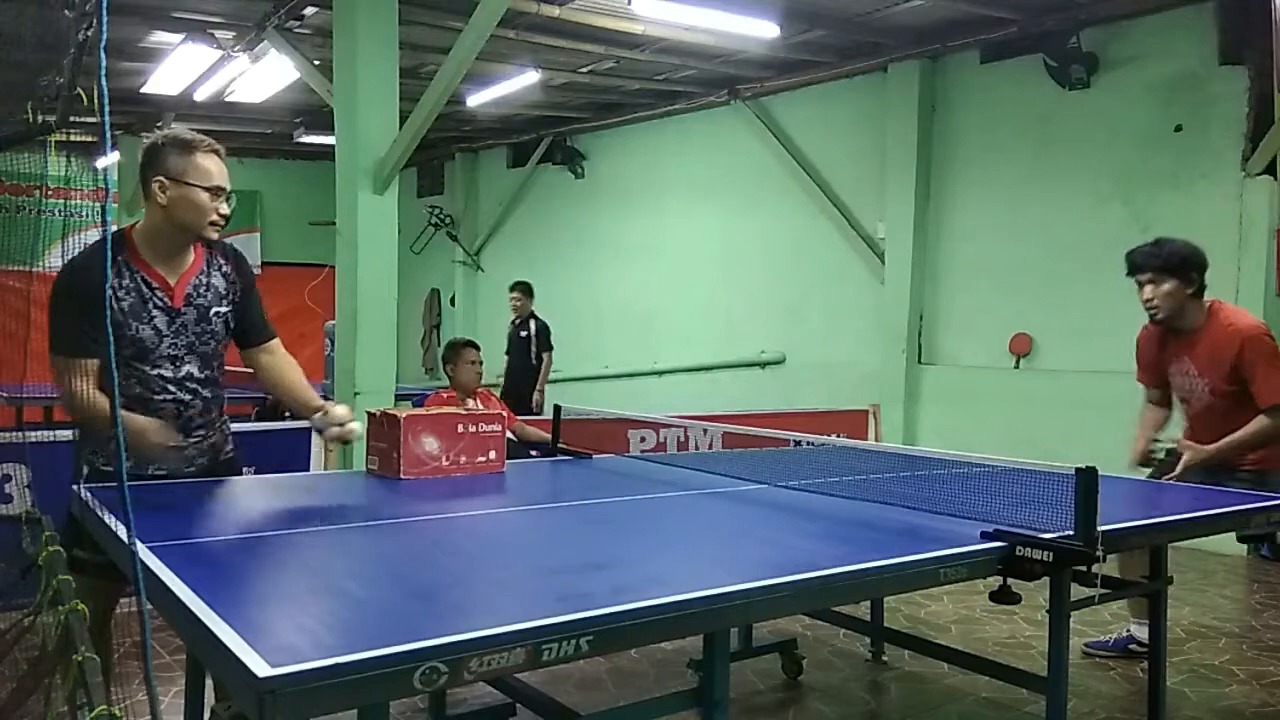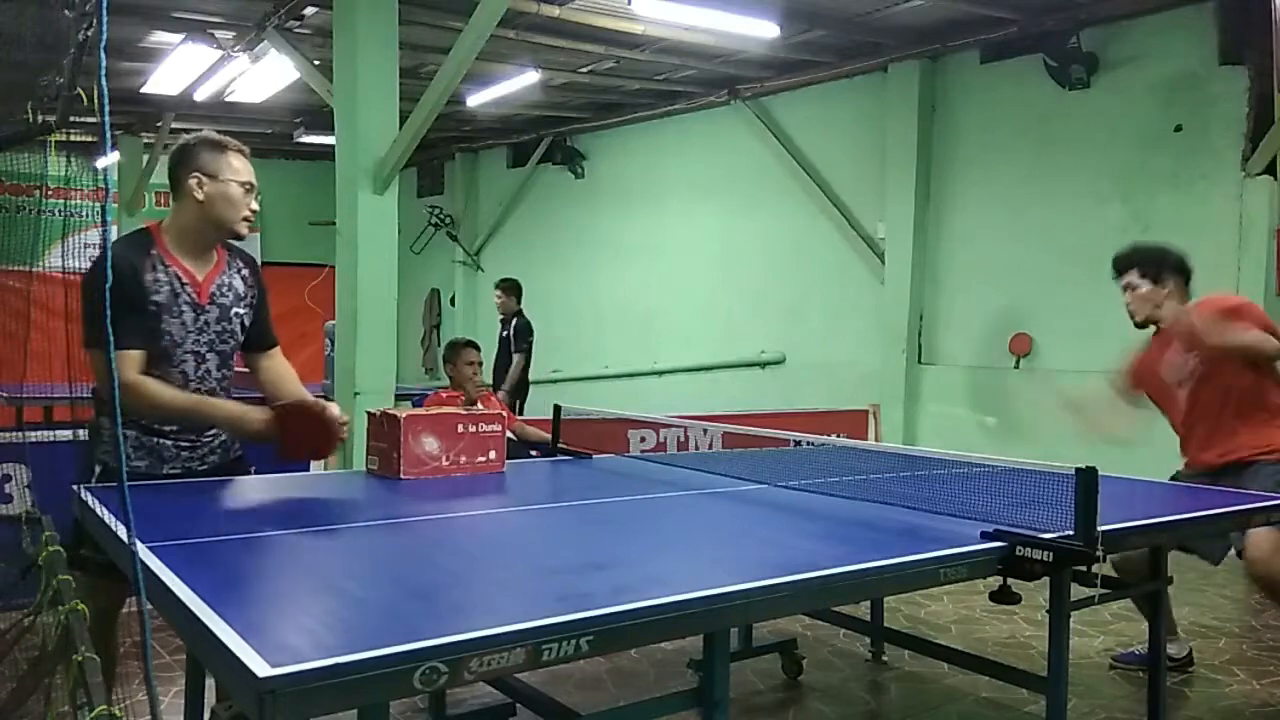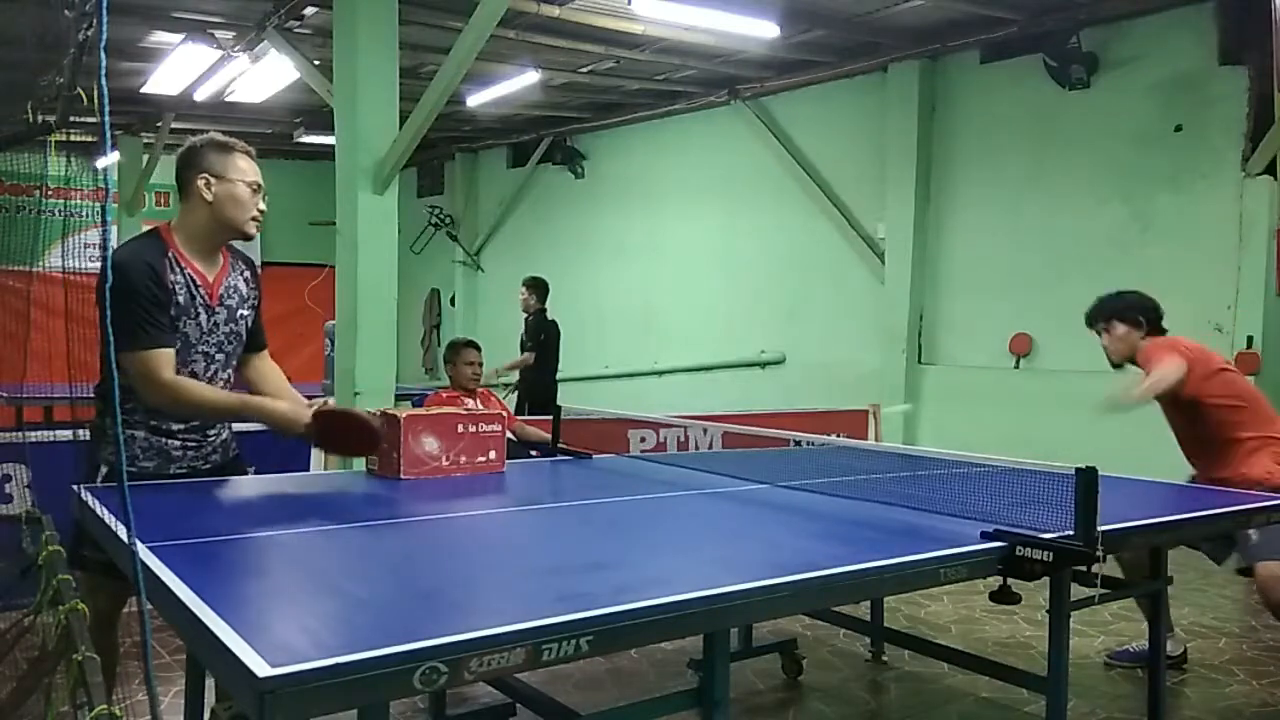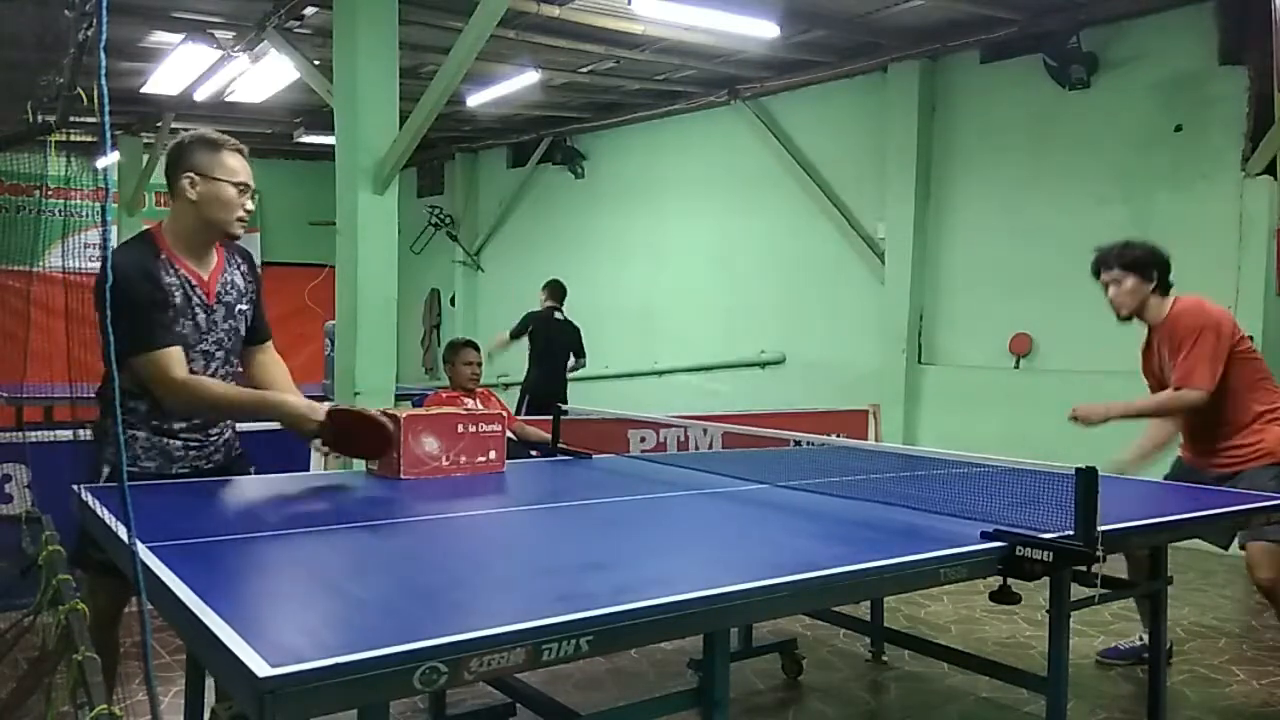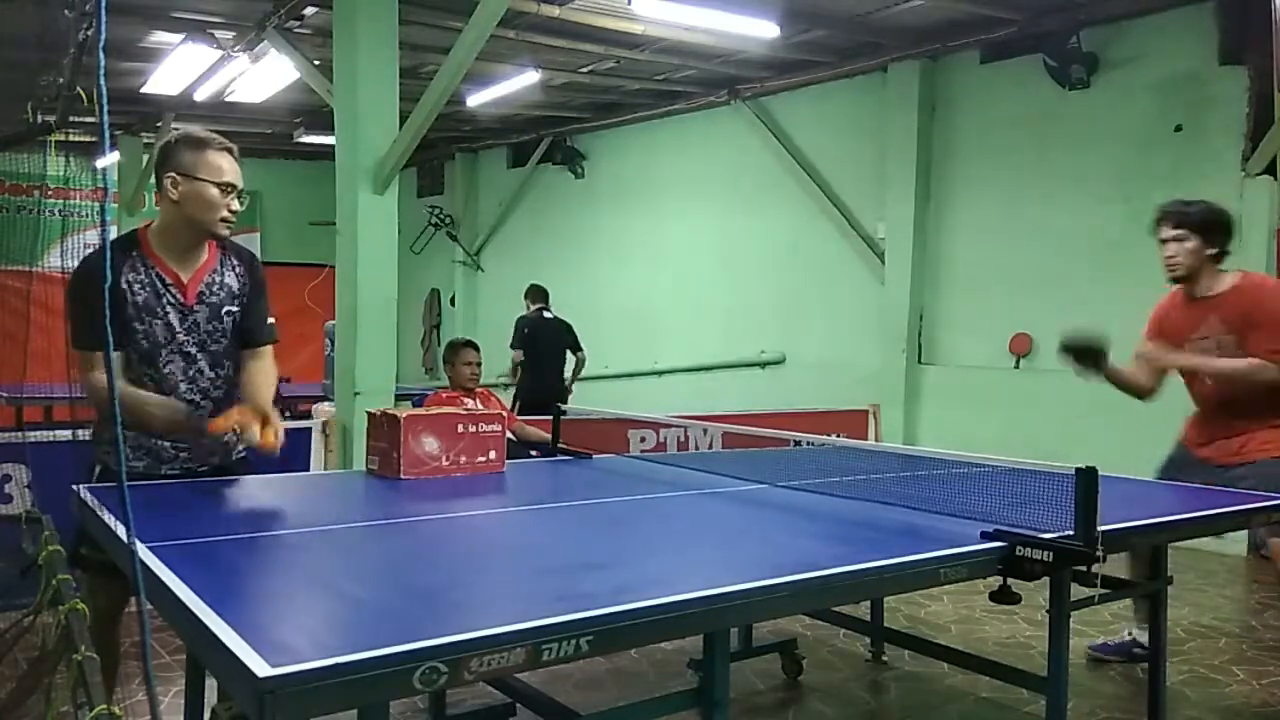
dt=1s
person 1, frame 1
left shoulder: (229, 267)
right shoulder: (89, 274)
left elbow: (267, 353)
right elbow: (77, 382)
left wrist: (318, 409)
right wrist: (129, 427)
left hip: (211, 465)
right hip: (119, 471)
right knee: (93, 607)
person 1, frame 2
left shoulder: (245, 272)
right shoulder: (121, 268)
left elbow: (266, 359)
right elbow: (119, 382)
left wrist: (312, 408)
right wrist: (233, 416)
left hip: (220, 467)
right hip: (132, 469)
right knee: (99, 606)
left ankle: (234, 703)
person 1, frame 3
left shoulder: (244, 272)
right shoulder: (136, 267)
right elbow: (158, 385)
left wrist: (305, 411)
right wrist: (270, 413)
left hip: (217, 462)
right hip: (135, 467)
right knee: (101, 604)
person 1, frame 4
left shoulder: (242, 267)
right shoulder: (131, 270)
left elbow: (258, 353)
right elbow: (173, 385)
left wrist: (303, 407)
right wrist: (280, 408)
left hip: (220, 460)
right hip: (138, 468)
right knee: (104, 606)
person 1, frame 5
left shoulder: (243, 267)
right shoulder: (106, 271)
left elbow: (256, 356)
right elbow: (98, 378)
left wrist: (258, 415)
right wrist: (146, 408)
left hip: (220, 464)
right hip: (133, 468)
right knee: (104, 607)
person 2, frame 1
left shoulder: (1246, 334)
right shoulder: (1151, 338)
right elbow: (1157, 403)
left wrist: (1212, 452)
right wrist: (1143, 440)
right hip: (1199, 458)
right ankle: (1141, 634)
person 2, frame 2
left shoulder: (1220, 310)
right shoulder: (1152, 352)
right elbow: (1123, 403)
left wrist: (1210, 330)
right hip: (1203, 473)
right knee: (1126, 560)
right ankle: (1173, 648)
person 2, frame 3
left shoulder: (1164, 350)
right shoulder: (1156, 366)
left elbow: (1170, 376)
left wrist: (1139, 390)
right hip: (1217, 482)
right ankle: (1168, 645)
person 2, frame 4
left shoulder: (1195, 317)
right shoulder: (1151, 340)
left elbow: (1193, 397)
left wrist: (1110, 411)
right wrist: (1125, 465)
right hip: (1205, 459)
right ankle: (1152, 638)
person 2, frame 5
right shoulder: (1170, 310)
right elbow: (1145, 386)
left wrist: (1184, 359)
right wrist: (1105, 367)
right hip: (1203, 446)
right ankle: (1145, 635)
